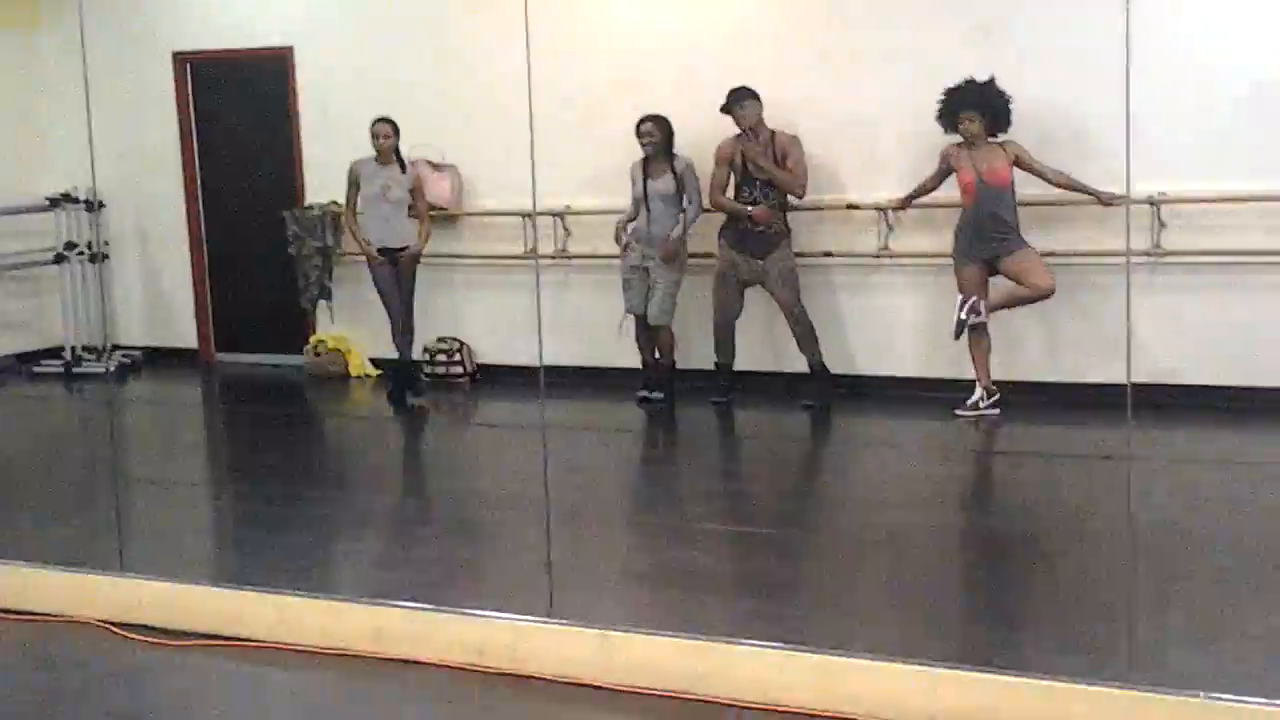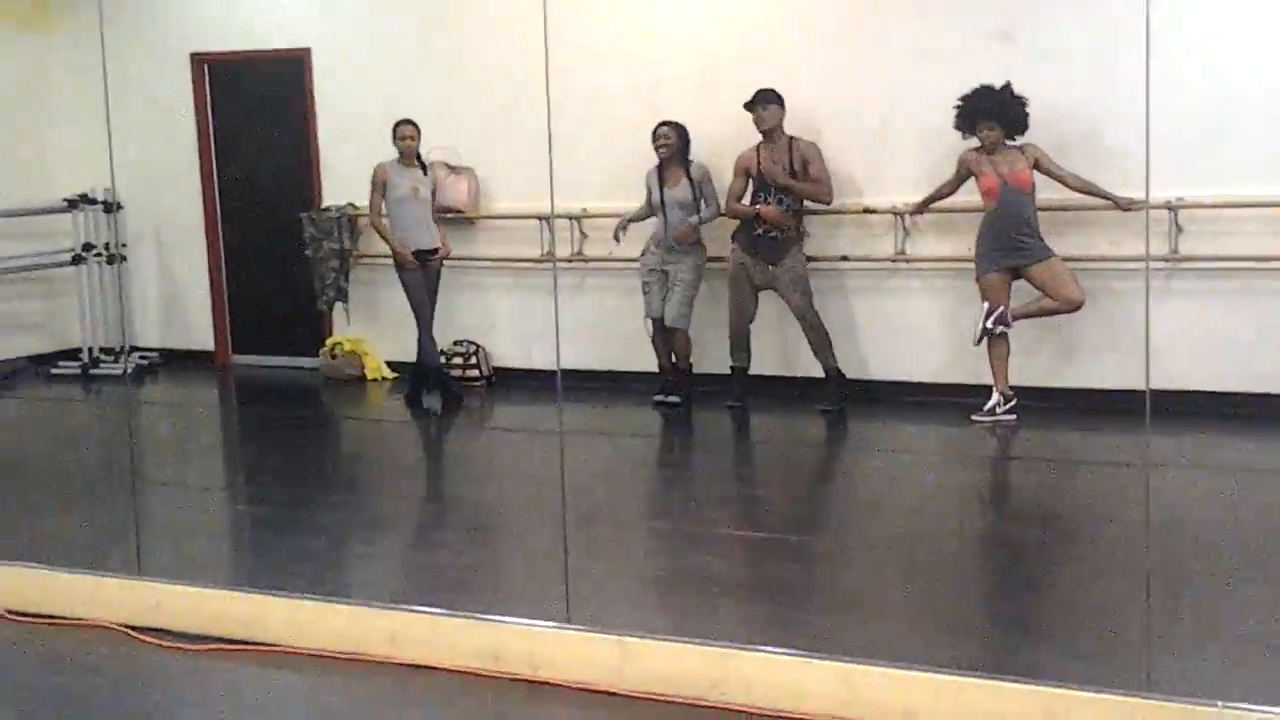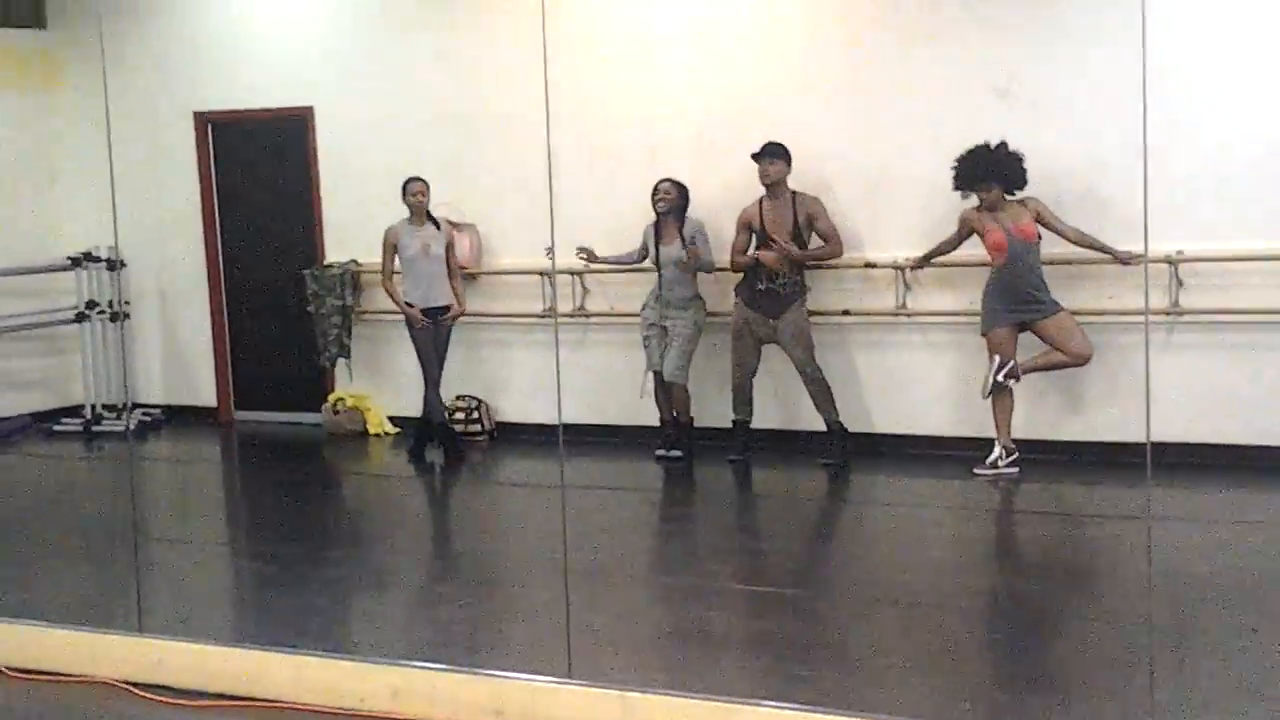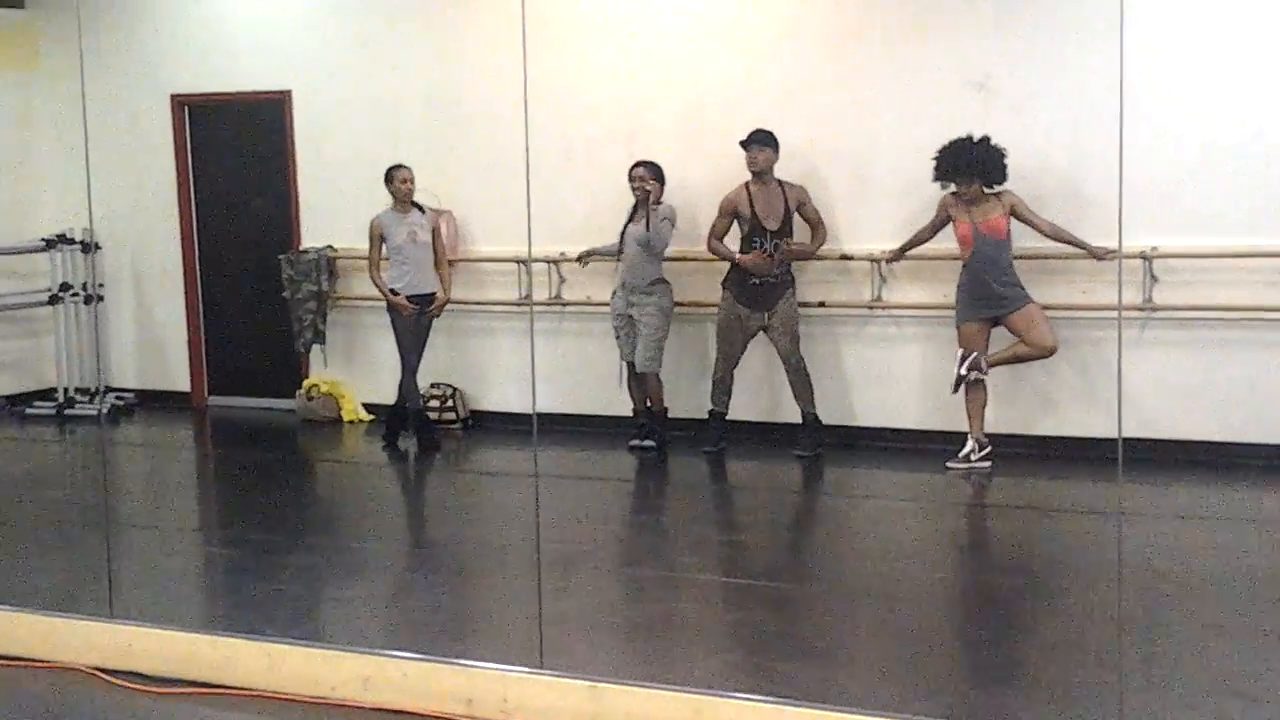
dt=0.4s
person 1, frame 1
left shoulder: (1009, 150)
right shoulder: (952, 154)
left elbow: (1051, 175)
right elbow: (933, 182)
left wrist: (1095, 193)
right wrist: (906, 200)
left hip: (1006, 240)
right hip: (970, 243)
left knee: (1044, 285)
right knee: (976, 321)
left ankle: (981, 307)
right ankle: (985, 392)
person 1, frame 2
left shoulder: (1028, 153)
right shoulder: (971, 159)
left elbow: (1069, 179)
right elbow: (949, 187)
left wrist: (1113, 198)
right wrist: (923, 204)
left hip: (1030, 244)
right hip: (993, 248)
left knee: (1074, 299)
right knee: (996, 326)
left ankle: (1007, 315)
right ankle: (1003, 398)
person 1, frame 3
left shoulder: (1030, 206)
right shoulder: (973, 217)
left elbow: (1069, 232)
right elbow: (952, 243)
left wrist: (1113, 252)
right wrist: (924, 259)
left hip: (1037, 299)
right hip: (1000, 302)
left knee: (1082, 352)
right knee: (1001, 378)
left ankle: (1015, 369)
right ankle: (1005, 451)
person 1, frame 4
left shoulder: (1005, 200)
right shoulder: (950, 204)
left elbow: (1045, 227)
right elbow: (929, 231)
left wrist: (1089, 248)
right wrist: (900, 251)
left hip: (1008, 291)
right hip: (971, 295)
left knee: (1046, 344)
right knee: (974, 374)
left ankle: (979, 363)
right ankle: (978, 445)
person 2, frame 1
left shoulder: (787, 143)
right shoulder: (728, 149)
left elbow: (798, 188)
right elbow: (715, 197)
left wrist: (761, 160)
right wrist: (750, 211)
left hip: (775, 241)
right hip: (735, 242)
left knee: (794, 309)
right knee: (724, 313)
left ankle: (819, 375)
right ankle: (724, 377)
person 2, frame 2
left shoulder: (805, 150)
right shoulder: (746, 159)
left elbow: (826, 194)
right elbow: (731, 206)
left wrist: (783, 180)
right wrist: (759, 210)
left hip: (787, 248)
right hip: (747, 247)
left knee: (806, 313)
right knee: (740, 318)
left ankle: (835, 379)
right ankle: (739, 380)
person 2, frame 3
left shoulder: (808, 205)
right shoulder: (749, 214)
left elbow: (835, 247)
right elbow: (735, 261)
left wrist: (800, 254)
right wrist: (759, 256)
left hip: (790, 302)
right hip: (750, 301)
left knee: (808, 368)
right knee: (742, 371)
left ankle: (836, 433)
right ankle: (741, 434)
person 2, frame 4
left shoulder: (795, 193)
right shoulder: (735, 199)
left elbow: (819, 226)
right elbow: (713, 240)
left wrist: (812, 248)
right wrist: (738, 258)
left hip: (780, 290)
right hip: (740, 290)
left knee: (792, 358)
right knee: (726, 360)
left ankle: (811, 426)
right ankle: (717, 424)
person 3, frame 1
left shoulder: (410, 175)
right shoulder: (359, 169)
left elbow: (423, 217)
right elbow: (350, 212)
left wrist: (420, 245)
right wrist: (363, 244)
left hip: (406, 251)
right hip: (378, 252)
left knee: (407, 317)
right knee: (396, 315)
left ankle: (399, 382)
right ankle: (407, 375)
person 3, frame 2
left shoulder: (429, 174)
right shoulder: (384, 172)
right elbow: (375, 217)
left wrist: (444, 245)
right wrist: (398, 248)
left hip: (432, 253)
right hip: (406, 255)
left knee: (426, 321)
right knee: (425, 320)
left ankle: (417, 386)
right ankle: (443, 384)
person 3, frame 3
left shoulder: (443, 230)
right shoulder: (394, 233)
left elbow: (454, 272)
right elbow: (387, 279)
left wrist: (459, 304)
right wrist: (405, 309)
left hip: (443, 310)
right hip: (417, 311)
left knee: (434, 377)
right knee: (431, 377)
left ankle: (420, 441)
right ankle: (448, 440)
person 3, frame 4
left shoulder: (429, 217)
right shoulder: (381, 223)
left elbow: (441, 261)
right elbow: (373, 268)
left wrist: (445, 292)
right wrist: (391, 297)
left hip: (428, 298)
right hip: (401, 300)
left knee: (412, 365)
right knee: (409, 365)
left ankle: (394, 426)
right ankle: (423, 429)
person 4, frame 1
left shoulder: (682, 166)
right shoulder: (637, 168)
left elbow: (695, 206)
left wrist: (678, 235)
right wrist: (624, 220)
left hip: (667, 251)
right hip: (636, 248)
left knee: (658, 318)
right knee: (640, 316)
left ankle: (665, 378)
right ankle: (649, 376)
person 4, frame 2
left shoulder: (698, 171)
right shoulder: (652, 175)
left elbow: (714, 208)
left wrist: (694, 221)
right wrist: (627, 219)
left hip: (687, 255)
right hip: (656, 253)
left knee: (675, 322)
right knee: (657, 320)
left ankle: (683, 382)
right ankle: (666, 380)
person 4, frame 3
left shoulder: (693, 226)
right shoulder: (651, 230)
left elbow: (709, 265)
right elbow: (638, 255)
left wrist: (695, 256)
right wrist: (600, 258)
left hip: (686, 310)
right hip: (656, 308)
left knee: (673, 376)
right knee: (658, 374)
left ankle: (684, 436)
right ankle: (668, 434)
person 4, frame 4
left shoulder: (665, 211)
right shoulder: (632, 212)
left elbow: (658, 245)
left wrist: (654, 205)
right wrist: (594, 251)
left hip: (653, 296)
right hip: (624, 295)
left knee: (646, 366)
right knee: (631, 364)
left ankle: (658, 427)
right ankle: (641, 424)
